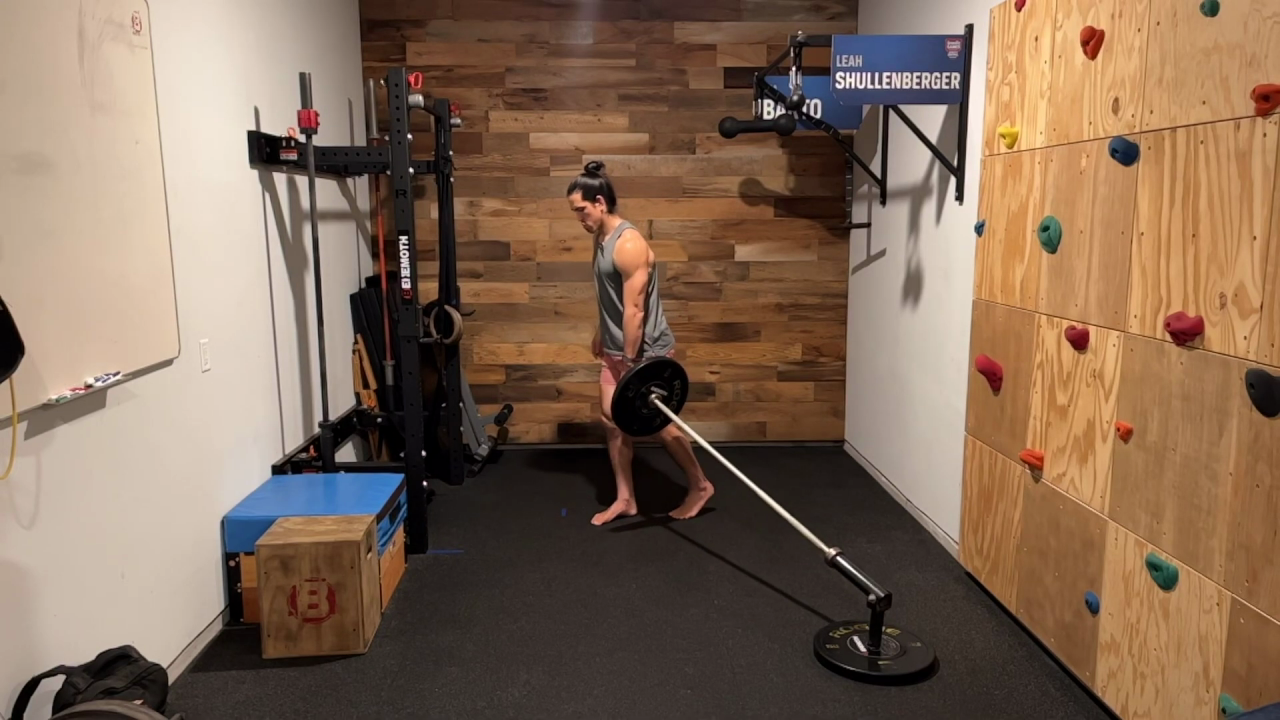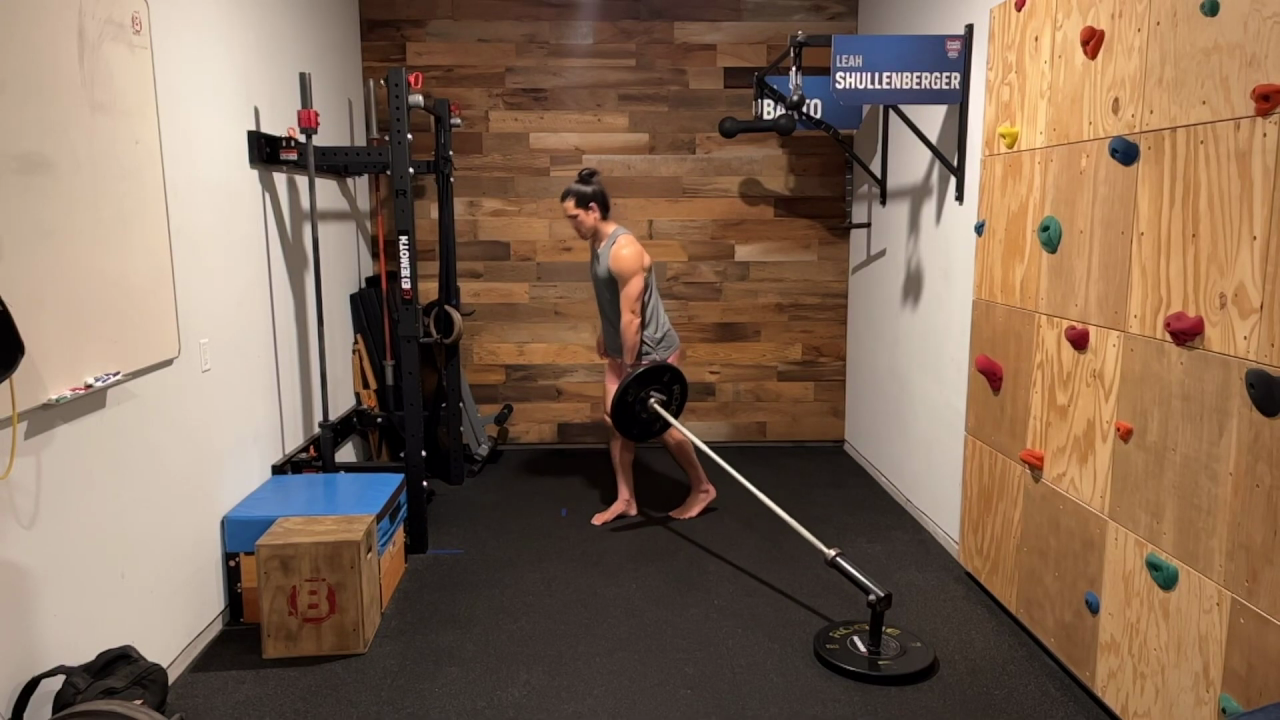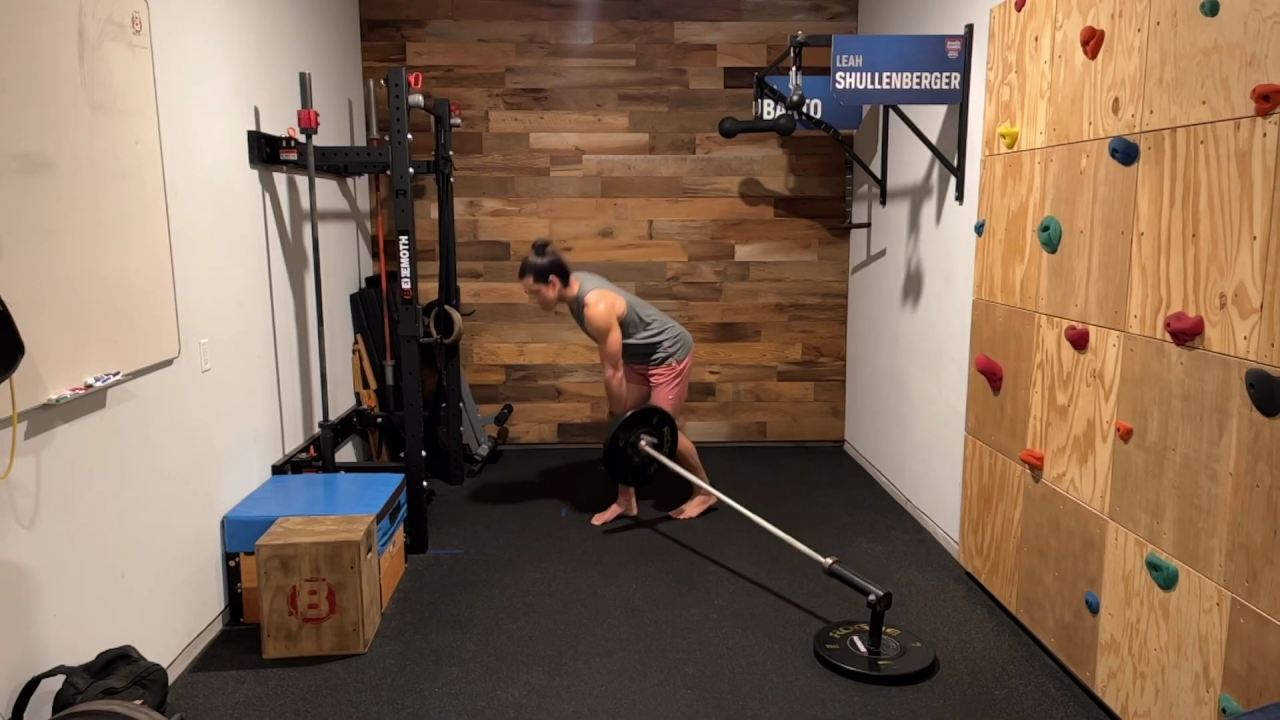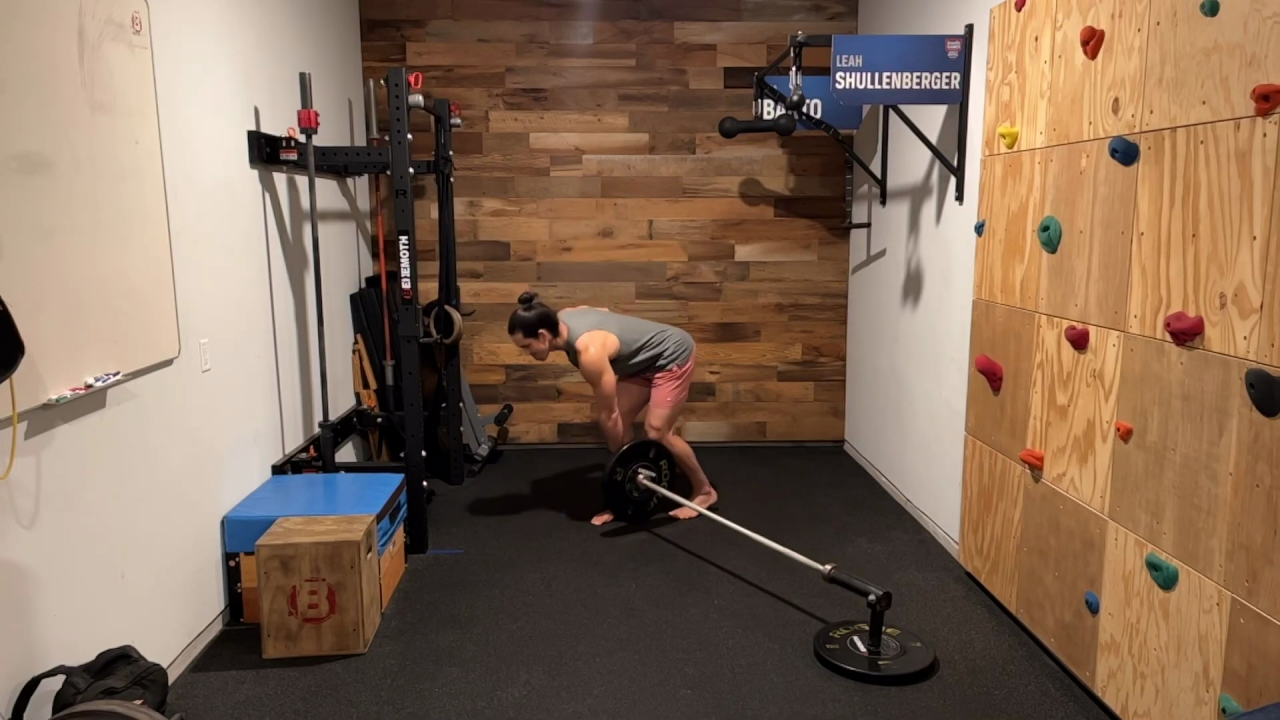
dt=0.5s
person 1, frame 1
left shoulder: (629, 244)
right shoulder: (601, 238)
left elbow: (635, 310)
left wrist: (632, 364)
right wrist: (599, 334)
left hip: (645, 352)
right hip: (616, 350)
left knee: (659, 424)
right knee: (613, 422)
left ankle: (700, 486)
right ankle: (625, 499)
person 1, frame 2
left shoulder: (624, 250)
right shoulder: (598, 243)
left elbow: (632, 316)
left wrist: (631, 370)
right wrist: (604, 336)
left hip: (650, 353)
right hip: (621, 350)
right knee: (616, 422)
left ankle: (702, 488)
right ankle: (626, 500)
person 1, frame 3
left shoulder: (596, 308)
right shoulder: (576, 284)
left elbow: (613, 372)
left wrist: (620, 418)
left hip: (669, 352)
right hip: (640, 354)
left ankle: (705, 492)
right ankle: (626, 500)
person 1, frame 4
left shoulder: (589, 352)
right shoulder: (563, 318)
left elbow: (608, 414)
right elbow: (604, 311)
left wrist: (618, 455)
left hip: (672, 356)
right hip: (645, 358)
left knee: (656, 432)
right knee: (621, 422)
left ankle: (704, 491)
